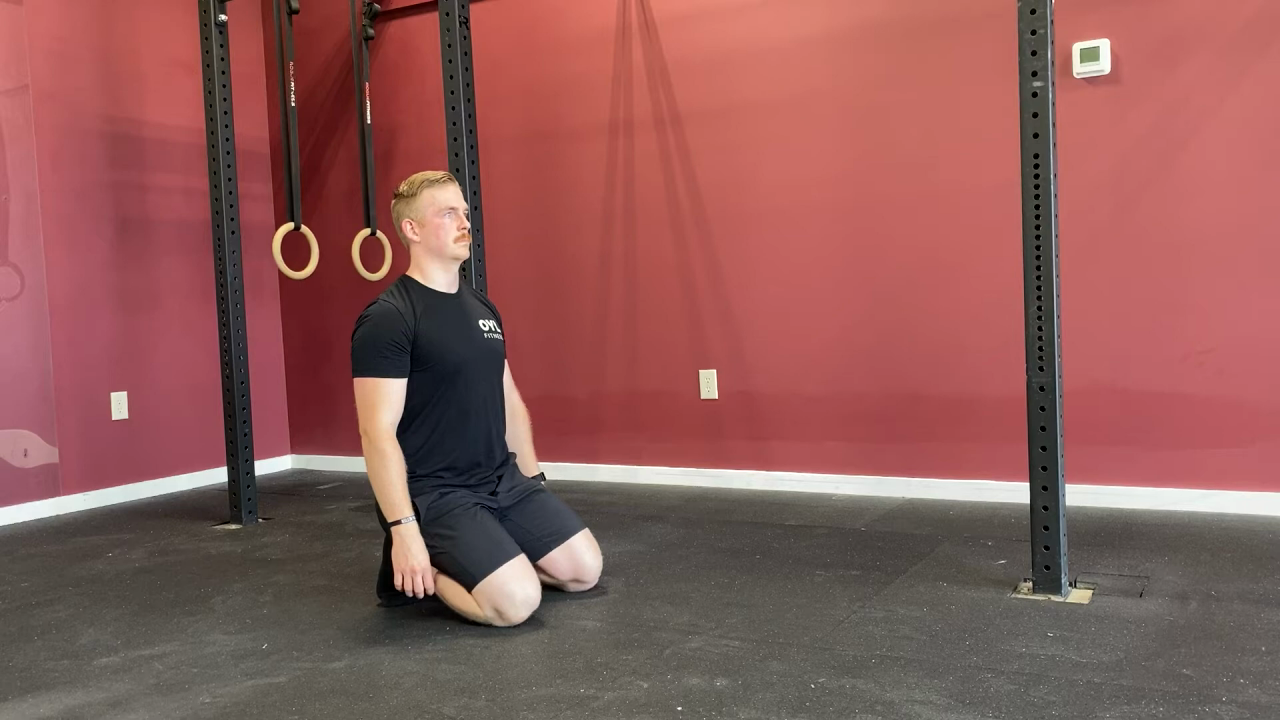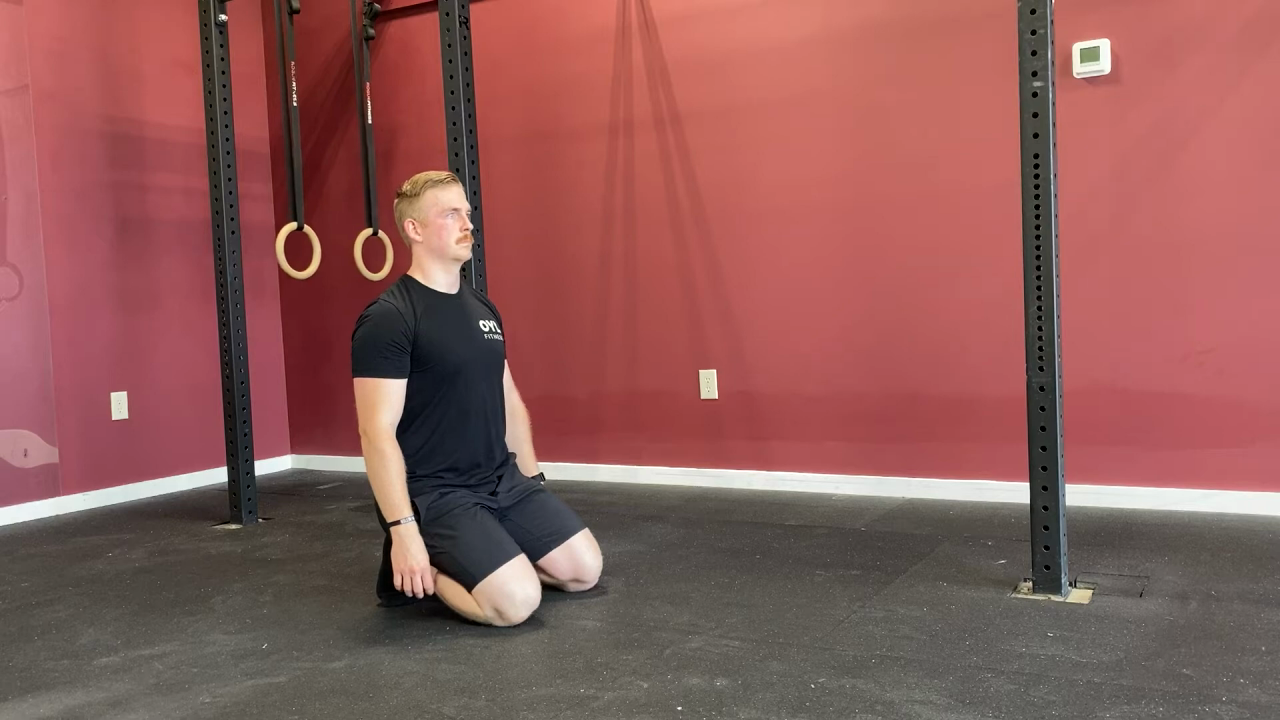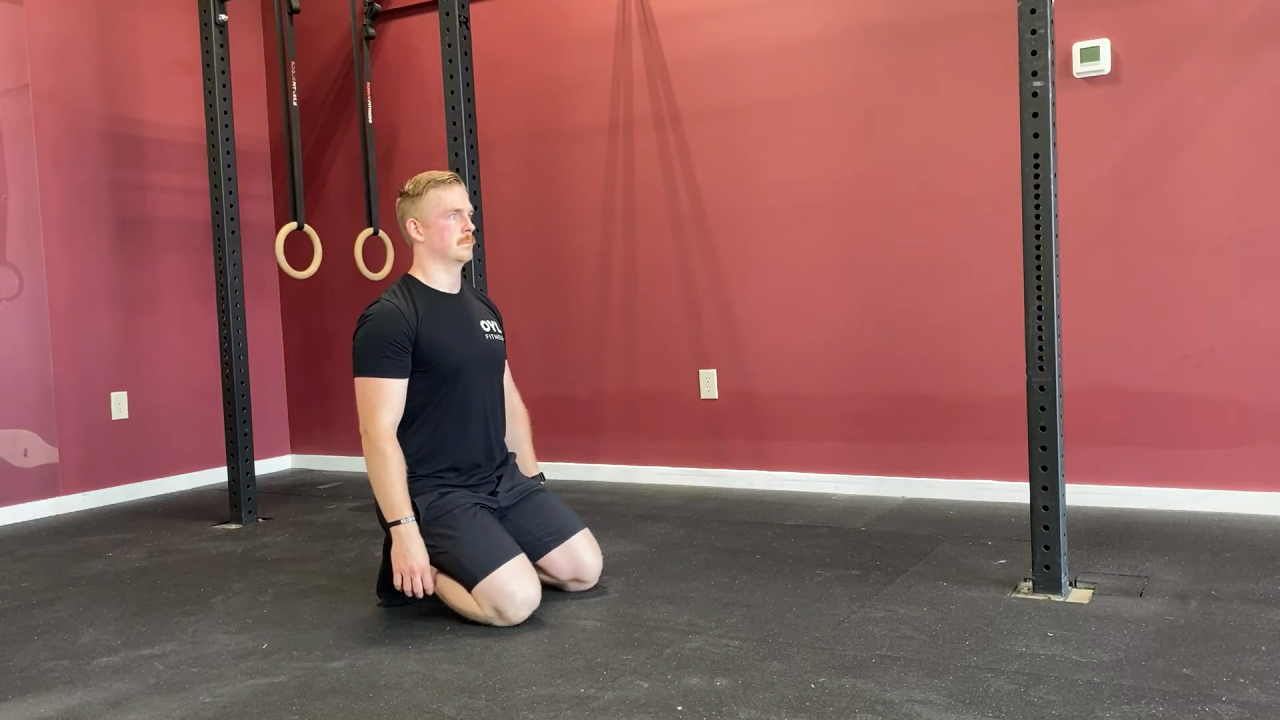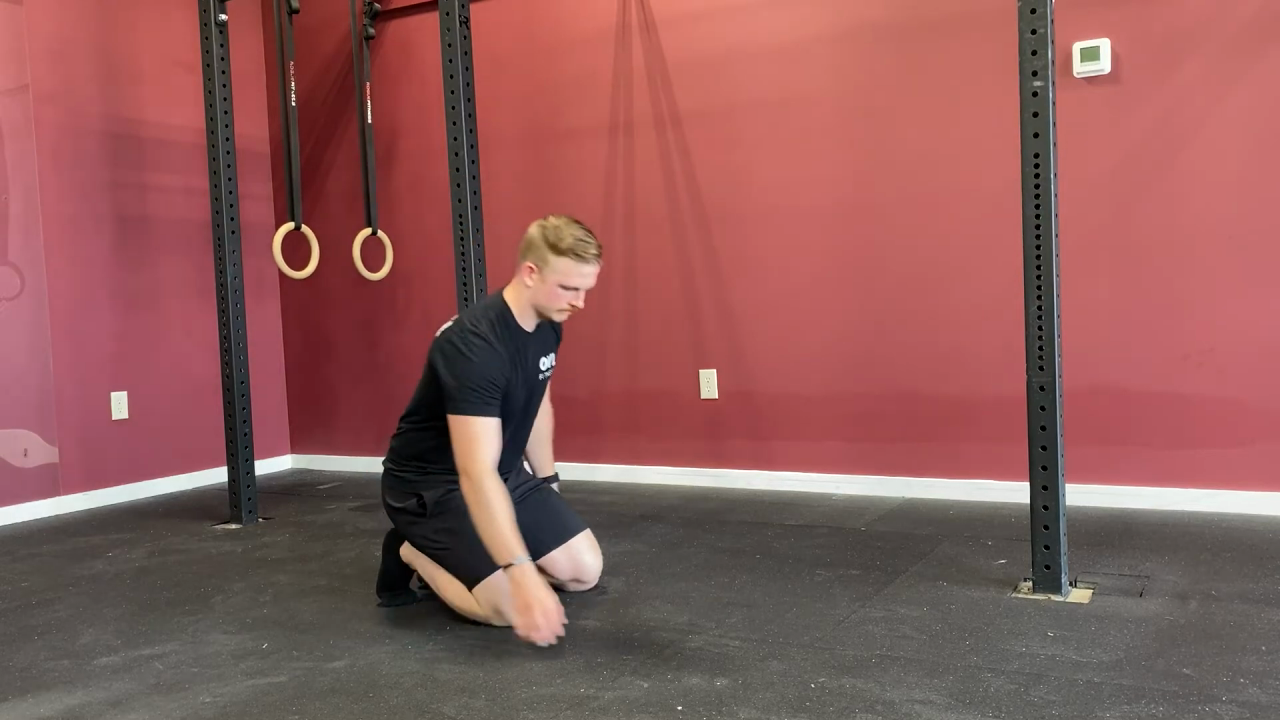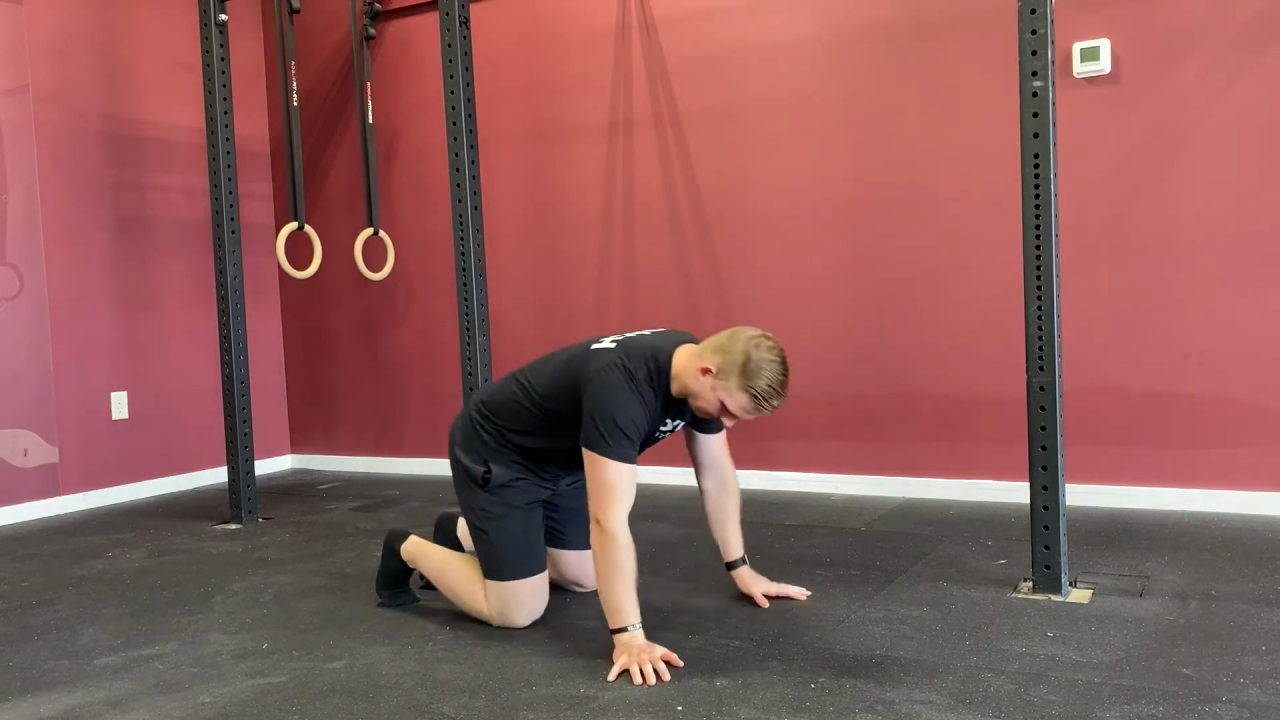
dt=0.7s
person 1, frame 1
left shoulder: (481, 307)
right shoulder: (389, 318)
right elbow: (378, 432)
left wrist: (534, 480)
right wrist: (404, 530)
left hip: (503, 479)
right hip: (433, 493)
left knee: (584, 568)
right knee: (516, 599)
left ankle: (457, 559)
right ankle: (415, 568)
person 1, frame 2
left shoulder: (482, 307)
right shoulder: (388, 318)
right elbow: (377, 432)
left wrist: (534, 480)
right wrist: (403, 529)
left hip: (503, 479)
right hip: (433, 492)
left knee: (585, 569)
right knee: (516, 601)
left ankle: (455, 559)
right ankle: (417, 567)
person 1, frame 3
left shoulder: (482, 306)
right shoulder: (390, 318)
right elbow: (378, 432)
left wrist: (534, 482)
right wrist: (403, 531)
left hip: (502, 478)
right hip: (434, 493)
left knee: (584, 569)
right knee: (516, 601)
left ankle: (469, 556)
right ankle: (415, 564)
person 1, frame 4
left shoulder: (547, 323)
right shoulder: (474, 344)
right elbow: (476, 474)
left wrist: (547, 488)
right wrist: (520, 574)
left hip: (503, 475)
right hip: (433, 485)
left knee: (585, 569)
right knee: (513, 602)
left ankle: (477, 544)
right ankle: (411, 555)
person 1, frame 5
left shoulder: (700, 373)
right shoulder: (622, 385)
left elbow: (717, 477)
right elbow: (609, 520)
left wrist: (740, 567)
right wrist: (629, 637)
left hip: (557, 456)
right hip: (494, 453)
left knee: (583, 578)
right knee: (520, 610)
left ankle: (462, 532)
right ankle: (410, 551)
